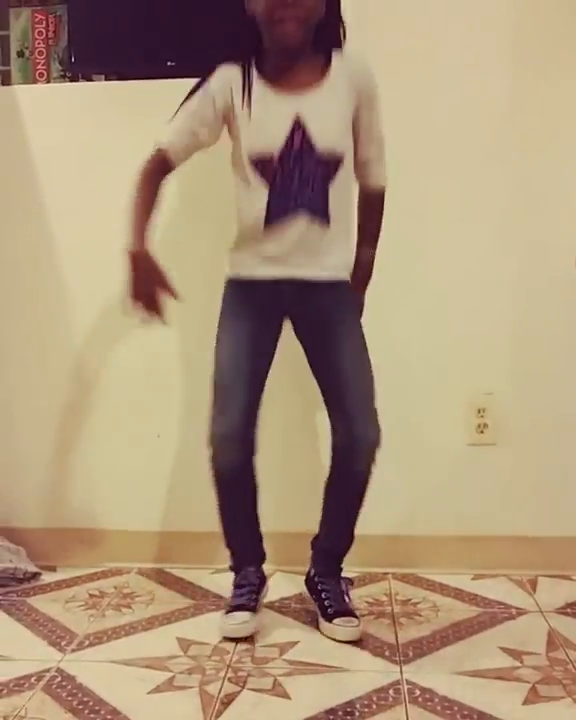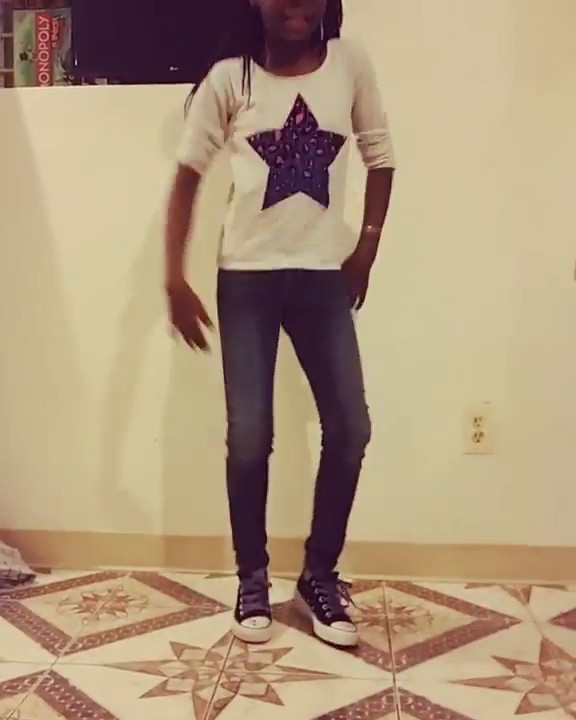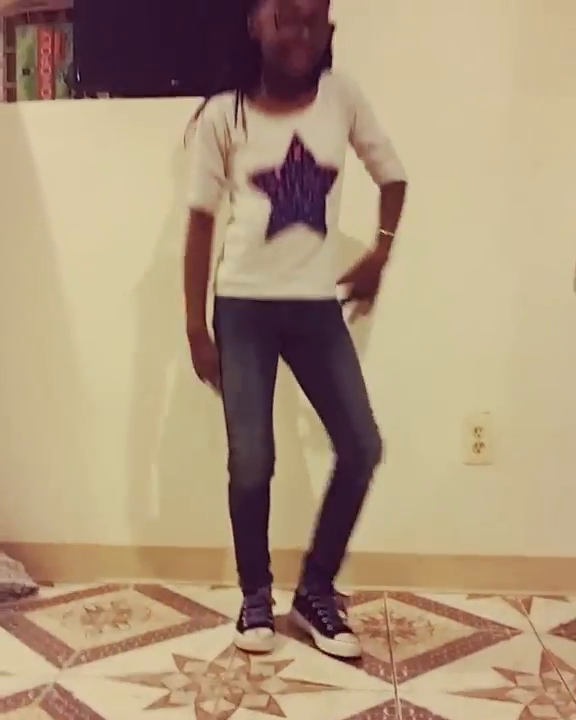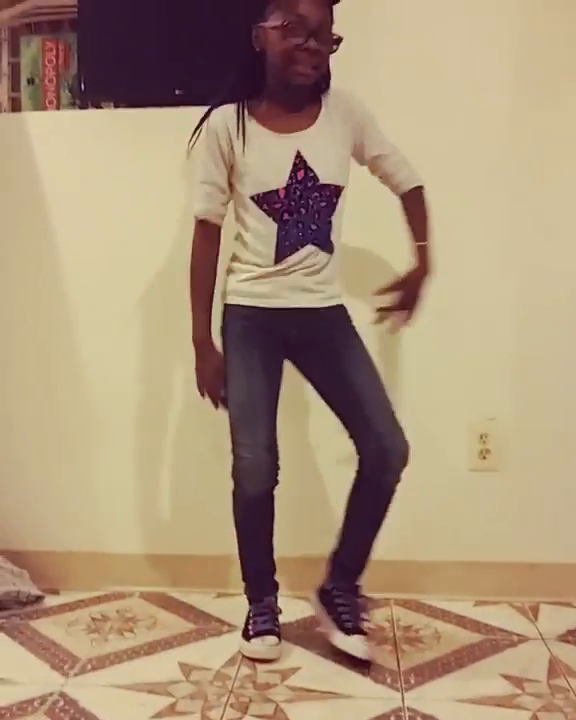
dt=0.1s
person 1, frame 1
left shoulder: (354, 79)
right shoulder: (228, 88)
left elbow: (373, 182)
right elbow: (160, 160)
left wrist: (361, 272)
right wrist: (138, 247)
left hip: (325, 286)
right hip: (250, 286)
left knee: (359, 439)
right knee: (228, 438)
left ankle: (326, 574)
right ankle: (248, 574)
person 1, frame 2
left shoulder: (351, 63)
right shoulder: (230, 79)
left elbow: (380, 159)
right elbow: (187, 173)
left wrist: (367, 243)
right wrist: (174, 275)
left hip: (324, 278)
right hip: (246, 278)
left knee: (349, 431)
right knee: (248, 438)
left ankle: (320, 577)
right ankle: (252, 578)
person 1, frame 3
left shoulder: (342, 98)
right shoulder: (222, 116)
left elbow: (390, 174)
right elbow: (201, 222)
left wrist: (380, 253)
right wrist: (194, 328)
left hip: (317, 306)
right hip: (242, 308)
left knee: (362, 446)
right knee: (250, 461)
left ankle: (316, 589)
right ankle: (256, 593)
person 1, frame 4
left shoulder: (347, 113)
right shoulder: (226, 125)
left elbow: (406, 181)
right elbow: (207, 231)
left wrist: (421, 261)
right wrist: (201, 340)
left hip: (325, 315)
right hip: (250, 316)
left knee: (386, 449)
right knee: (255, 469)
left ankle: (341, 588)
right ankle: (262, 601)
